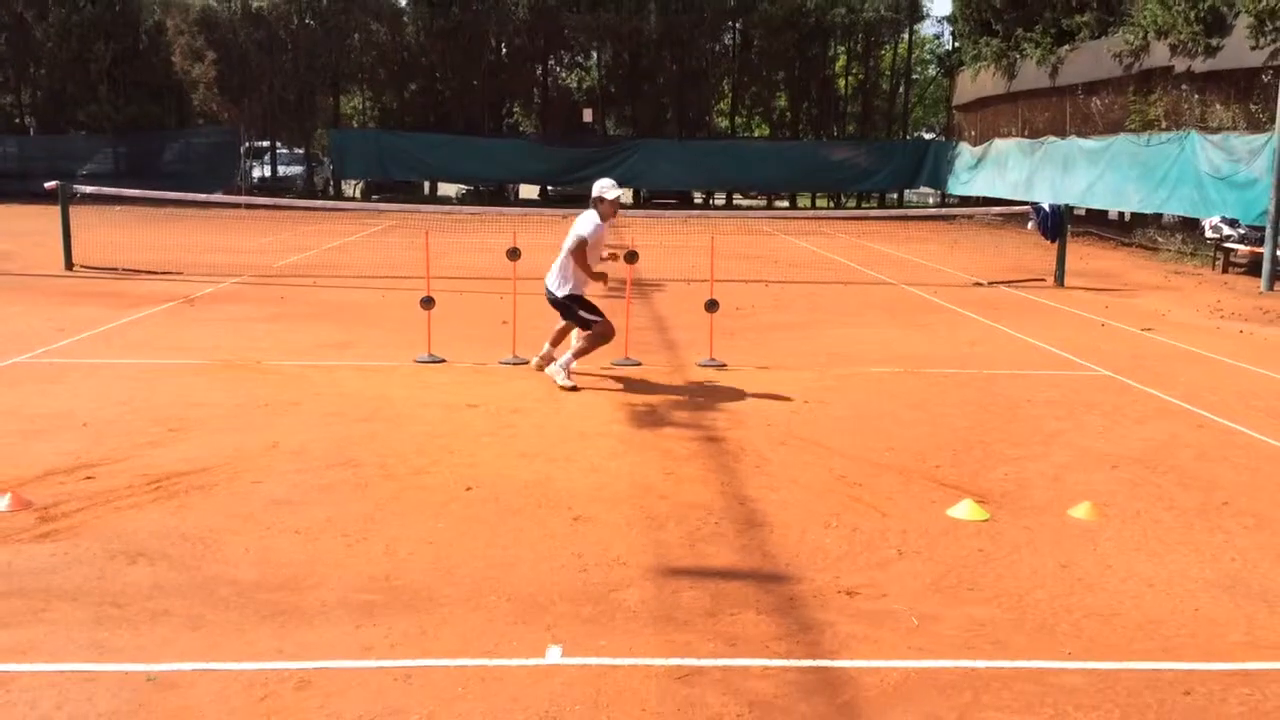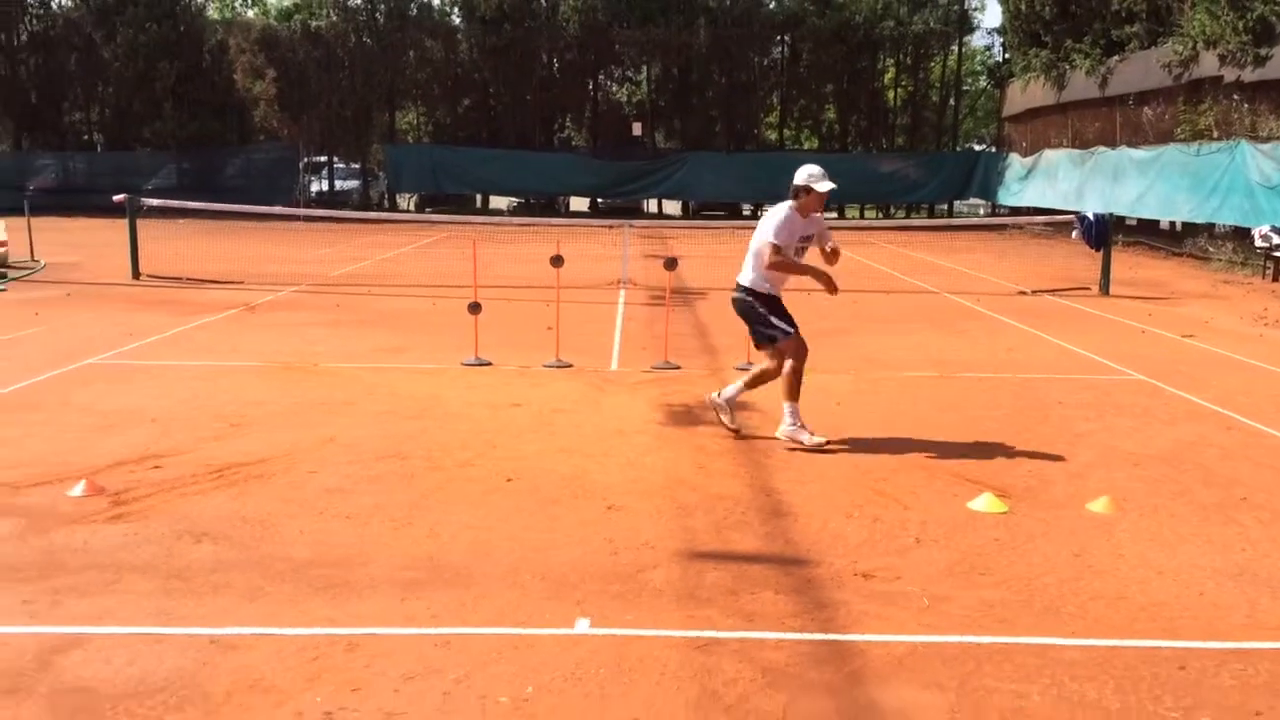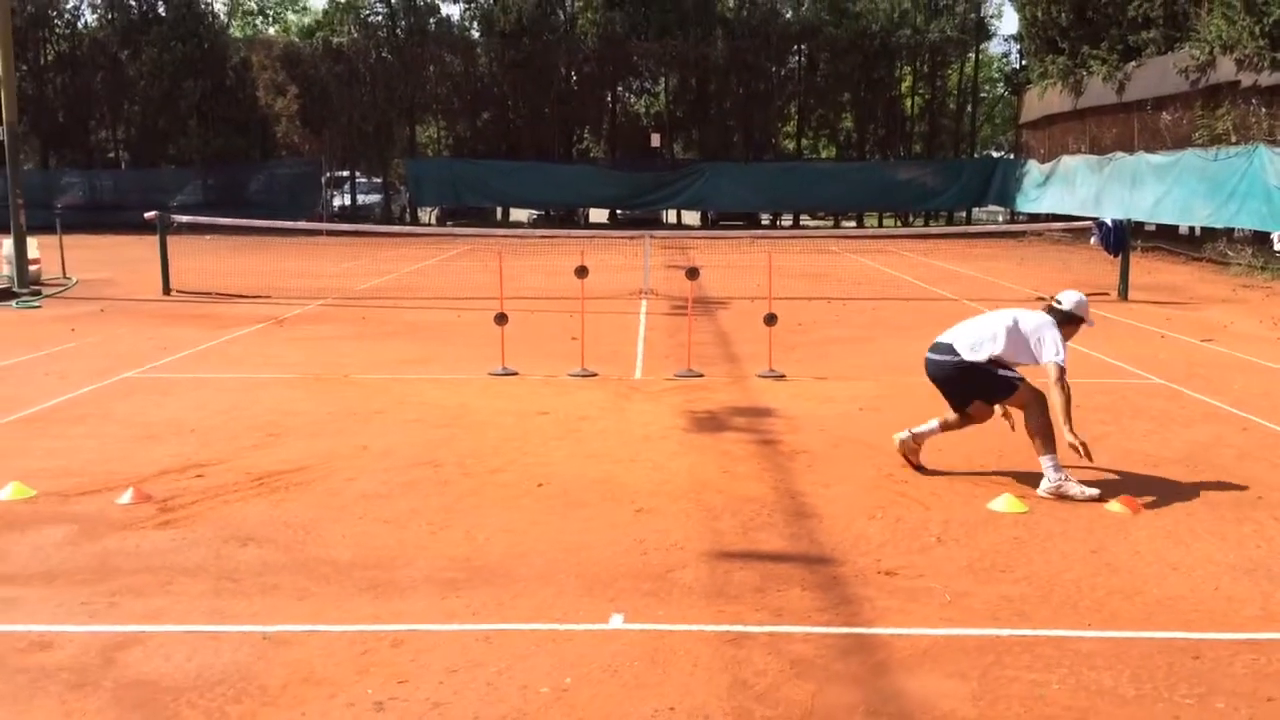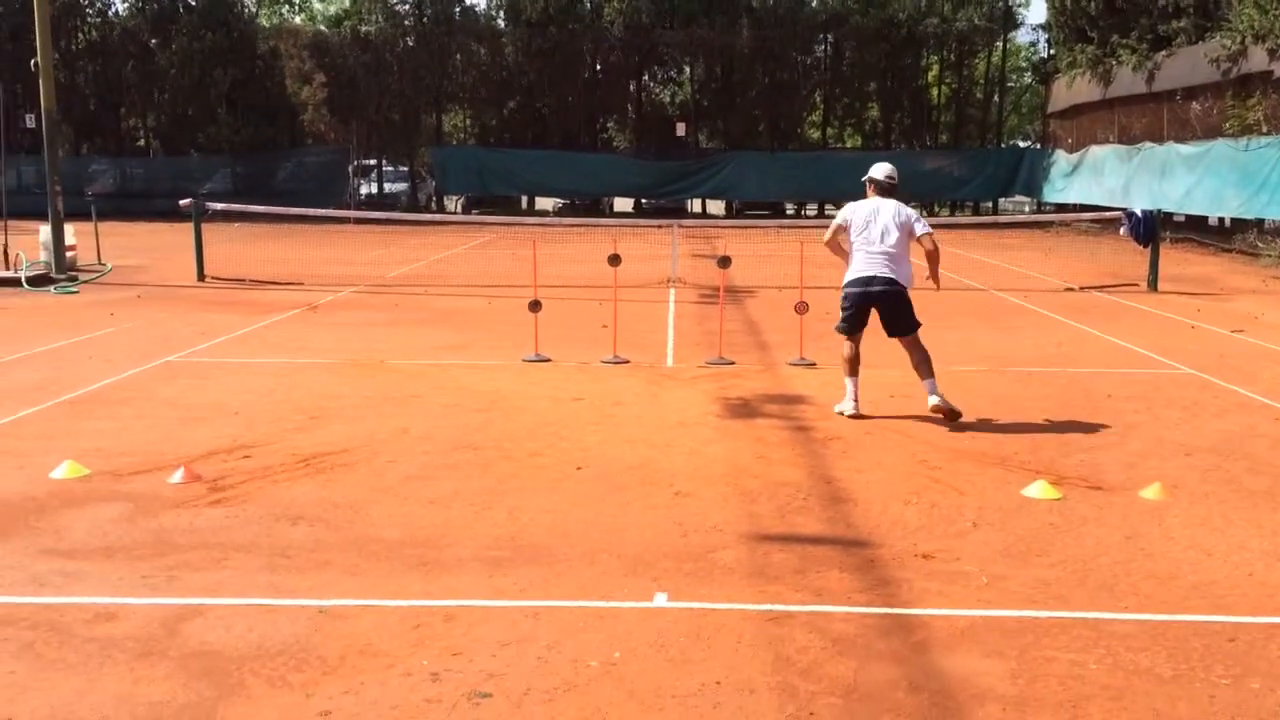
dt=0.7s
person 1, frame 1
left shoulder: (598, 221)
right shoulder: (593, 224)
right elbow: (576, 251)
left wrist: (602, 257)
right wrist: (592, 274)
left hip: (564, 287)
right hip: (565, 290)
left knee: (571, 323)
right knee: (605, 331)
left ankle: (544, 357)
right ankle: (560, 366)
person 1, frame 2
left shoulder: (814, 220)
right shoulder: (781, 216)
left elbow: (829, 253)
right elbow: (772, 261)
left wrist: (831, 253)
right wrist: (815, 272)
left hip: (767, 295)
right hip: (753, 293)
left knee: (777, 363)
right knee: (797, 350)
left ankle: (724, 398)
right ankle: (791, 424)
person 1, frame 3
left shoulder: (1013, 317)
right shoulder: (1052, 334)
right elbow: (1057, 383)
left wrist: (1002, 400)
right wrist: (1068, 430)
left hip: (936, 355)
right hip: (958, 360)
left knee: (980, 411)
right knee: (1035, 403)
left ankle: (914, 436)
right ankle: (1054, 481)
person 1, frame 4
left shoulder: (853, 208)
right shoulder: (907, 212)
left elbow: (829, 239)
right elbow: (931, 247)
right wrist: (934, 274)
left hip: (857, 283)
right hip: (892, 284)
left knee: (851, 340)
right knee: (913, 343)
left ankle: (850, 401)
right ankle: (935, 398)
